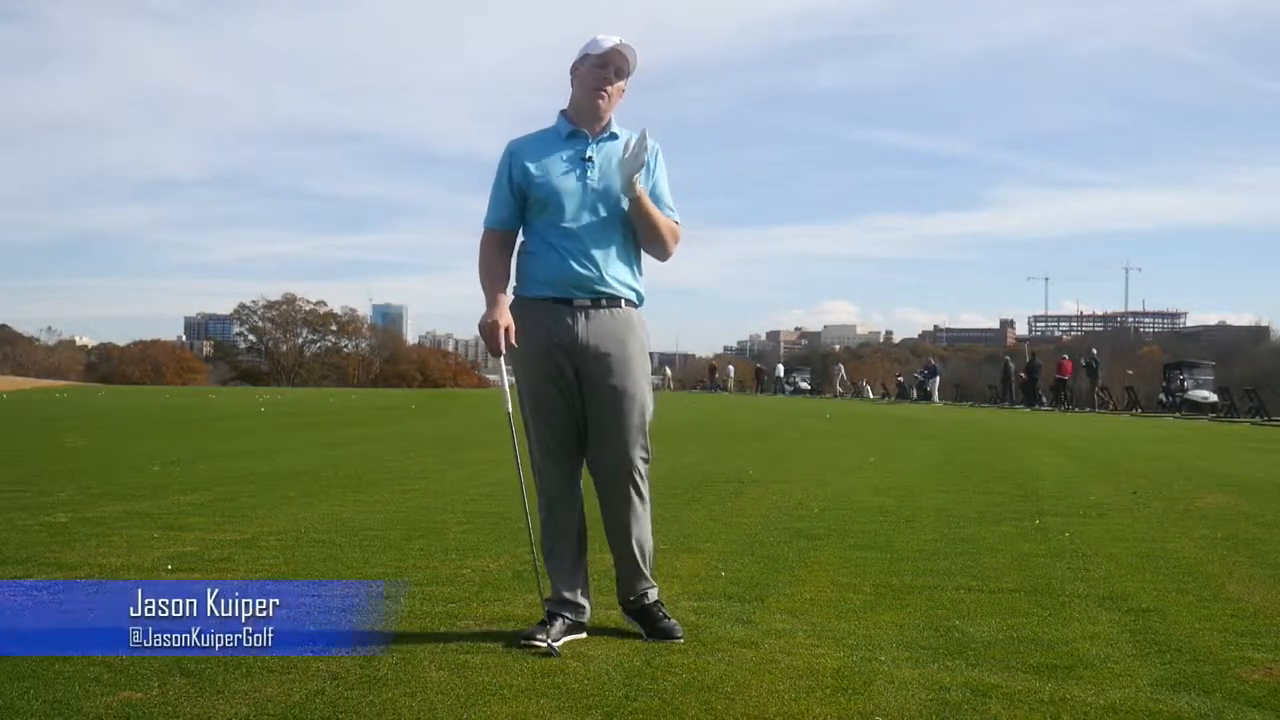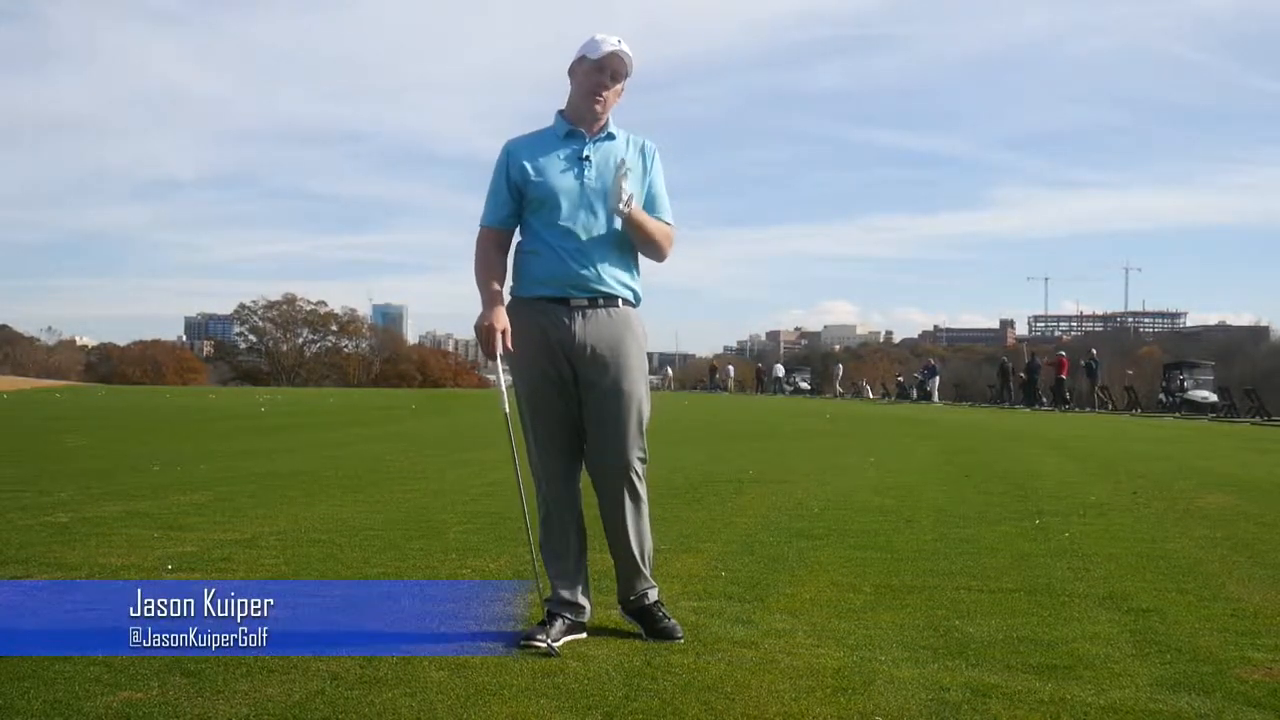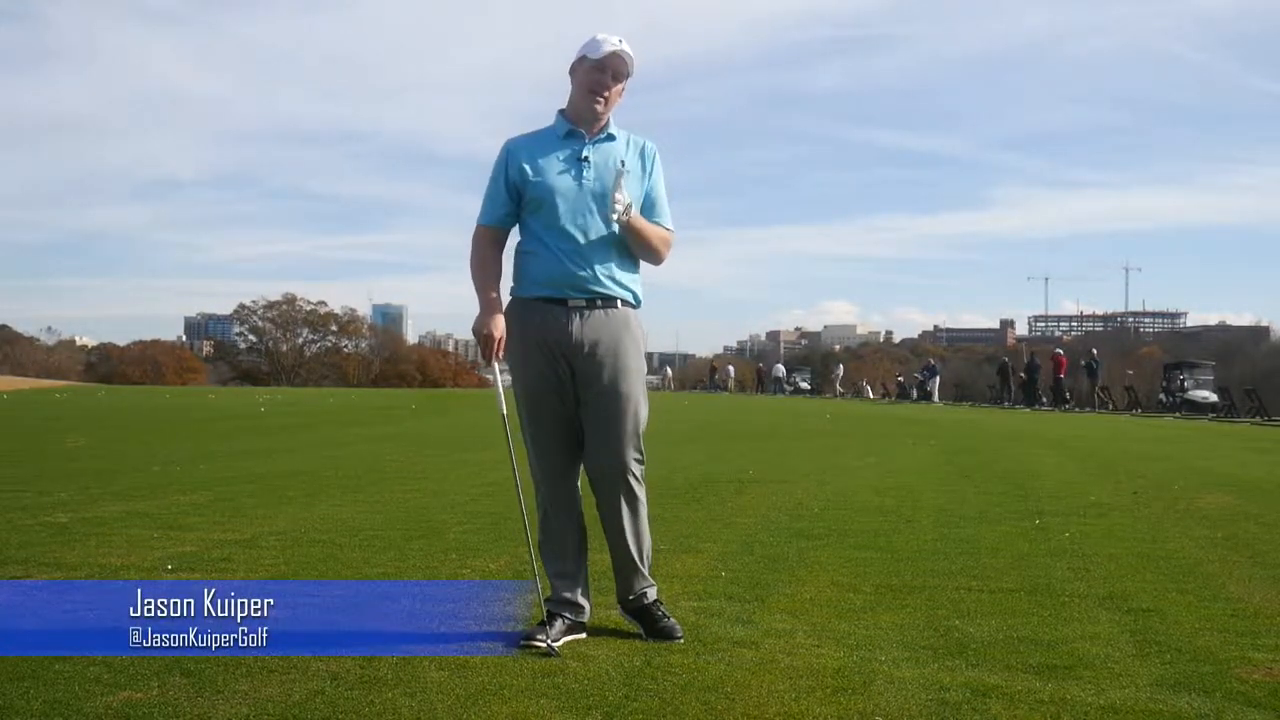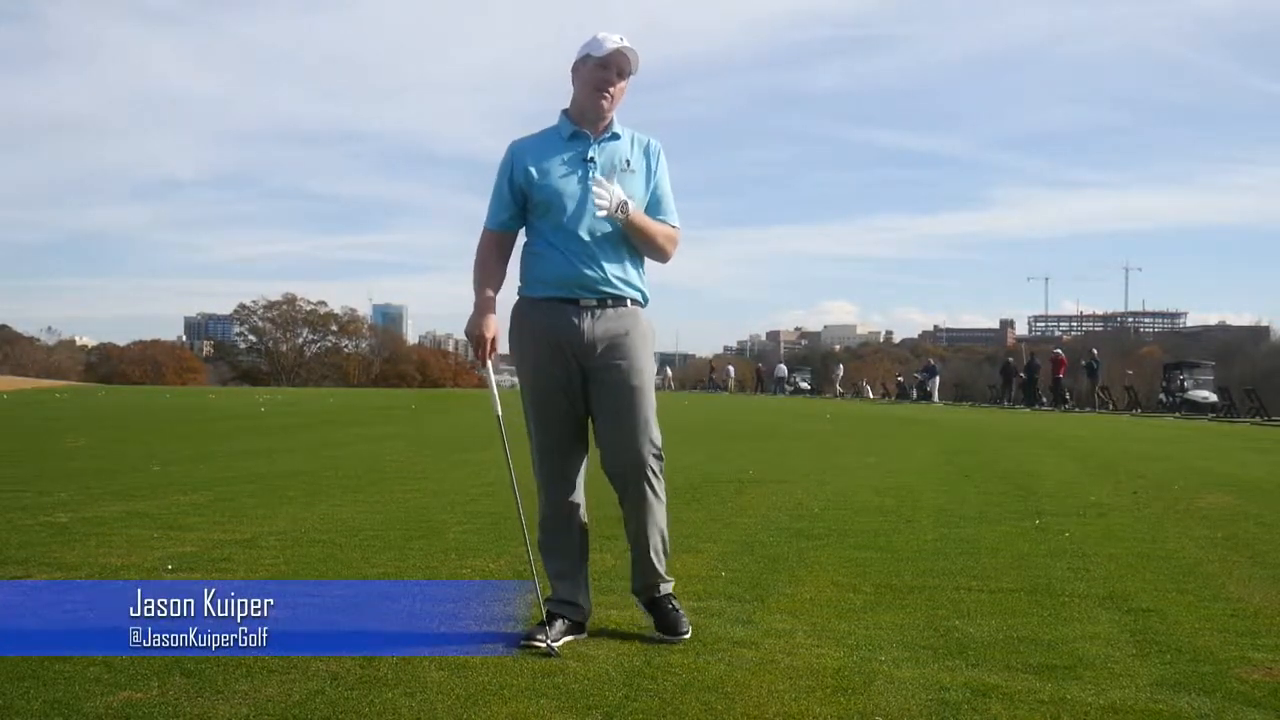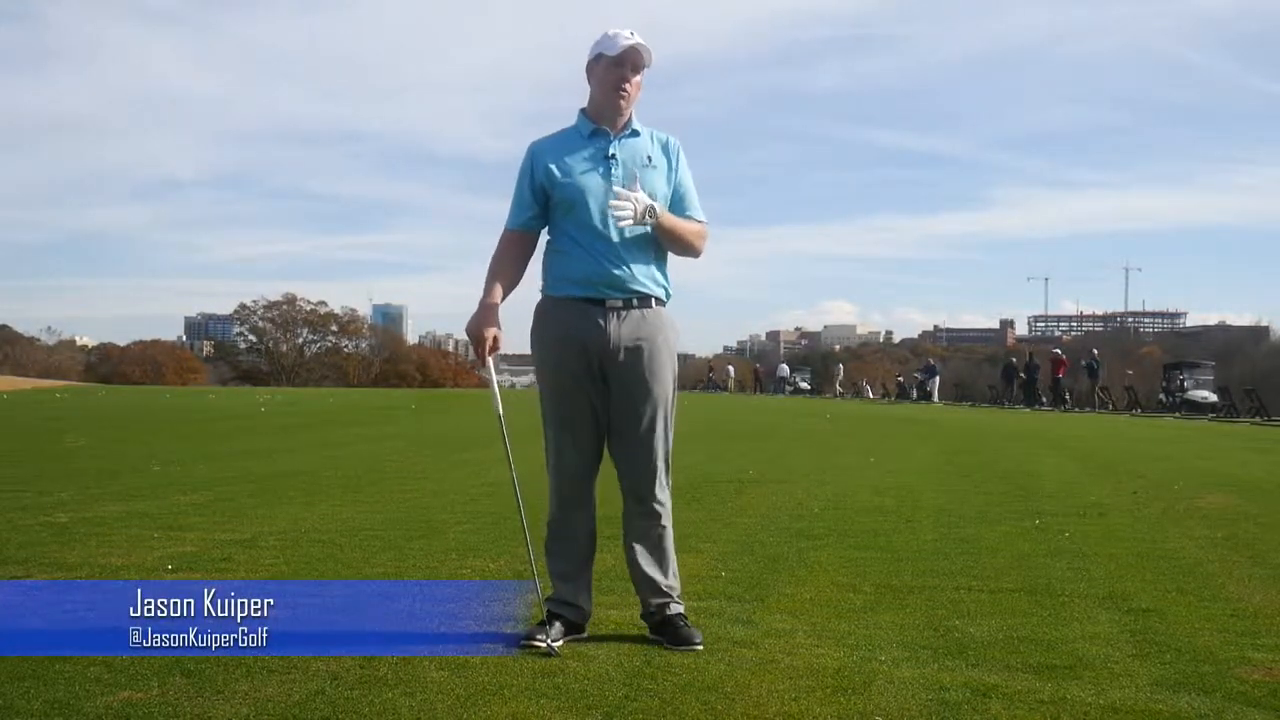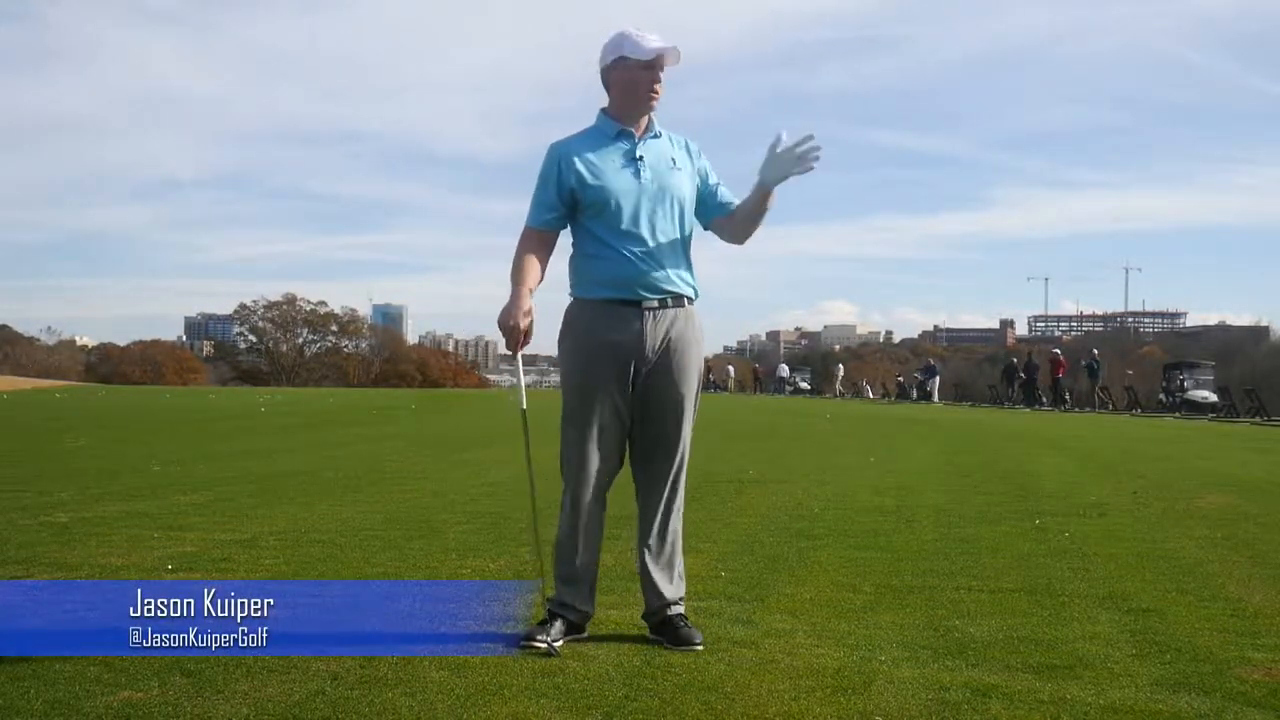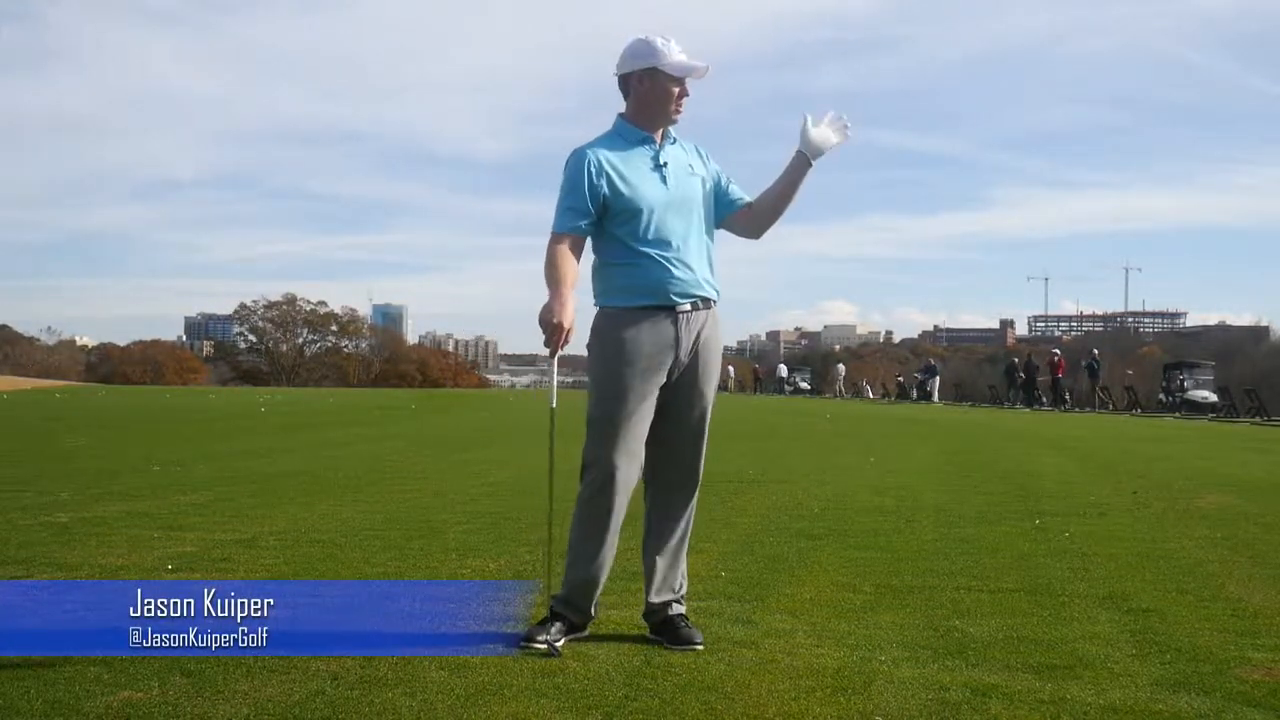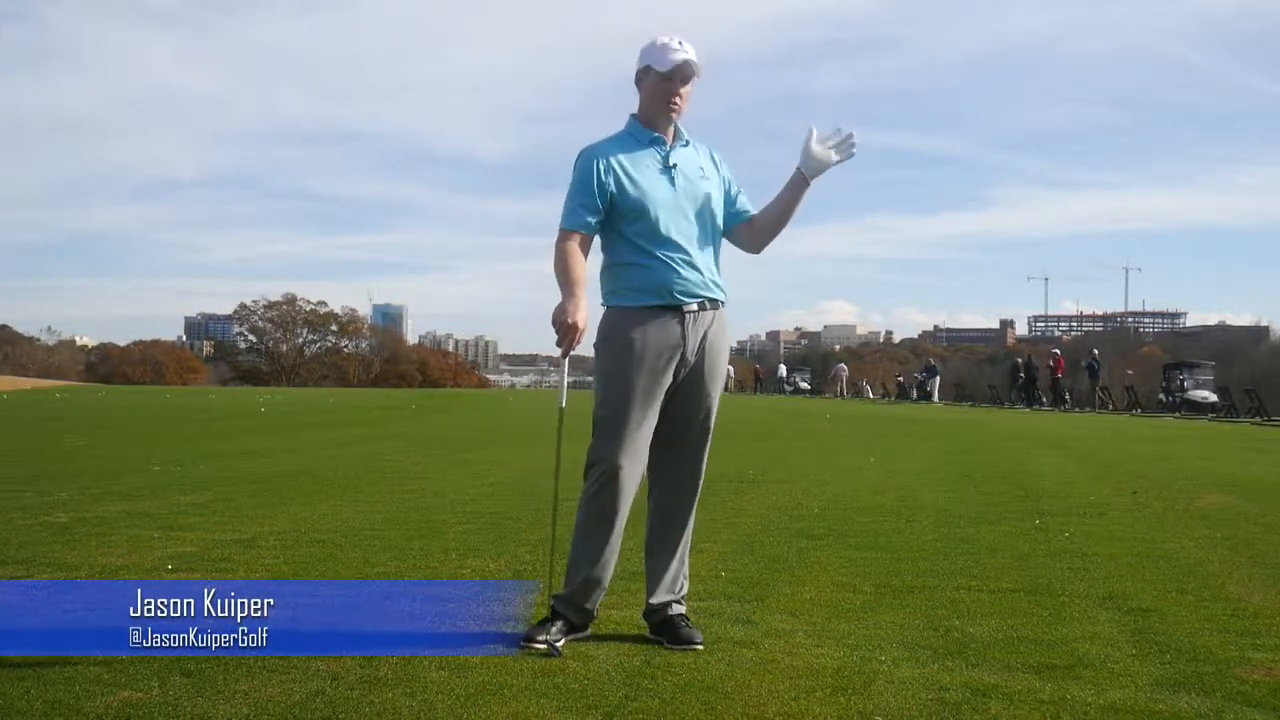
dt=0.3s
person 1, frame 1
left shoulder: (644, 154)
right shoulder: (524, 152)
left elbow: (665, 246)
right elbow: (496, 238)
left wrist: (634, 190)
right wrist: (497, 301)
left hip: (617, 321)
right hip: (540, 320)
left knee: (625, 463)
right knee: (555, 469)
left ankle: (639, 593)
right ankle: (567, 605)
person 1, frame 2
left shoulder: (641, 154)
right shoulder: (521, 152)
left elbow: (661, 249)
right elbow: (493, 237)
left wrist: (627, 209)
right wrist: (492, 303)
left hip: (614, 321)
right hip: (537, 321)
left knee: (622, 464)
right knee: (553, 469)
left ankle: (640, 593)
right ankle: (567, 604)
person 1, frame 3
left shoulder: (641, 154)
right shoulder: (520, 152)
left elbow: (660, 250)
right elbow: (488, 236)
left wrist: (627, 217)
right wrist: (490, 307)
left hip: (612, 322)
right hip: (537, 321)
left knee: (619, 465)
right knee: (553, 470)
left ankle: (638, 593)
right ankle: (567, 604)
person 1, frame 4
left shoulder: (646, 152)
right shoulder: (525, 153)
left elbow: (667, 246)
right elbow: (496, 239)
left wrist: (625, 213)
right wrist: (485, 306)
left hip: (621, 320)
right hip: (544, 320)
left knee: (637, 460)
right knee: (557, 470)
left ankle: (654, 586)
right ankle: (568, 604)
person 1, frame 5
left shoulder: (666, 151)
right shoulder: (546, 154)
left elbow: (695, 243)
right elbow: (518, 238)
left wrist: (657, 216)
right wrist: (490, 304)
left hip: (645, 323)
right hip: (567, 321)
left knee: (648, 474)
right knee: (570, 472)
left ankle: (663, 604)
right ankle: (568, 606)
person 1, frame 6
left shoulder: (686, 153)
right shoulder: (569, 155)
left elbow: (735, 229)
right elbow: (538, 236)
left wrist: (766, 184)
right wrist: (521, 296)
left hip: (675, 322)
right hip: (600, 323)
left knee: (664, 473)
right knee: (586, 470)
left ankle: (665, 603)
right ankle: (570, 606)
person 1, frame 7
left shoulder: (695, 157)
right shoulder: (593, 159)
left elbow: (750, 221)
right elbow: (564, 243)
left wrist: (804, 158)
right wrist: (561, 299)
left hip: (699, 326)
right hip: (631, 328)
left knee: (678, 477)
right knee: (611, 468)
left ankle: (666, 603)
right ankle: (572, 606)
person 1, frame 8
left shoulder: (709, 160)
right shoulder: (602, 159)
left elbow: (752, 237)
right elbow: (572, 240)
left wrist: (804, 175)
right wrist: (574, 298)
left hip: (707, 326)
right hip: (639, 328)
left knee: (682, 477)
right knee: (615, 467)
left ankle: (666, 604)
right ankle: (574, 605)
